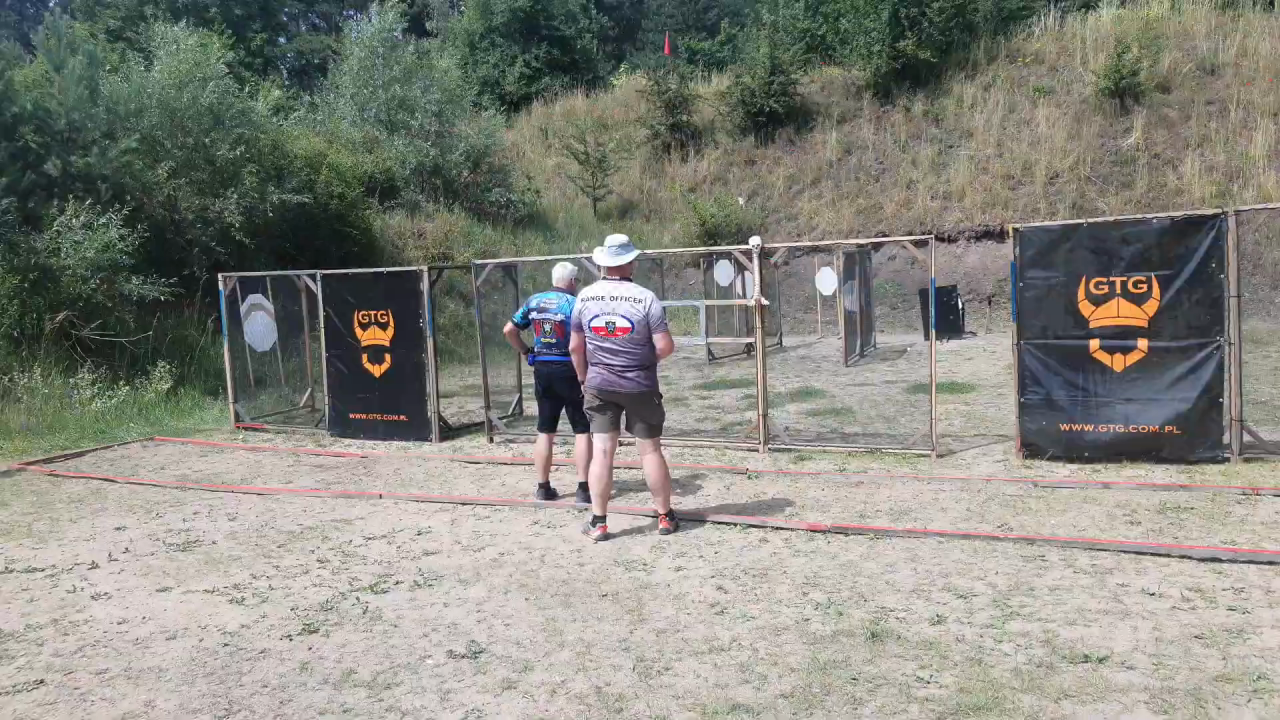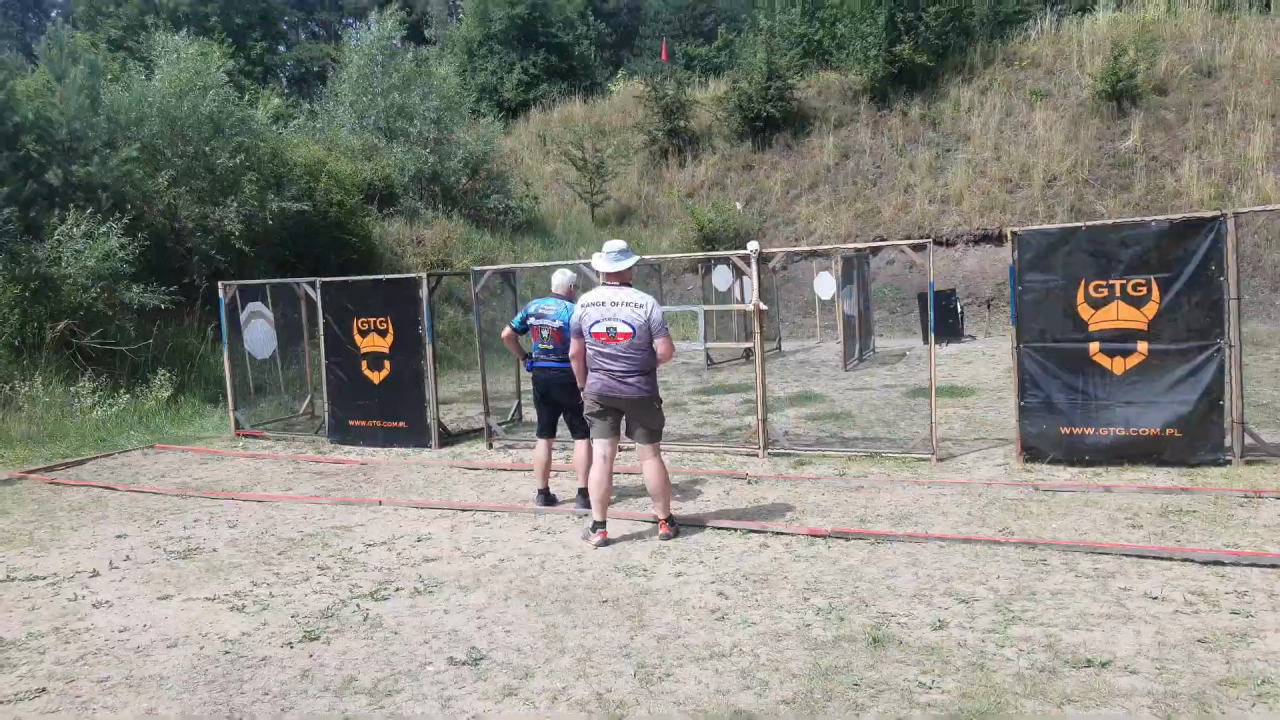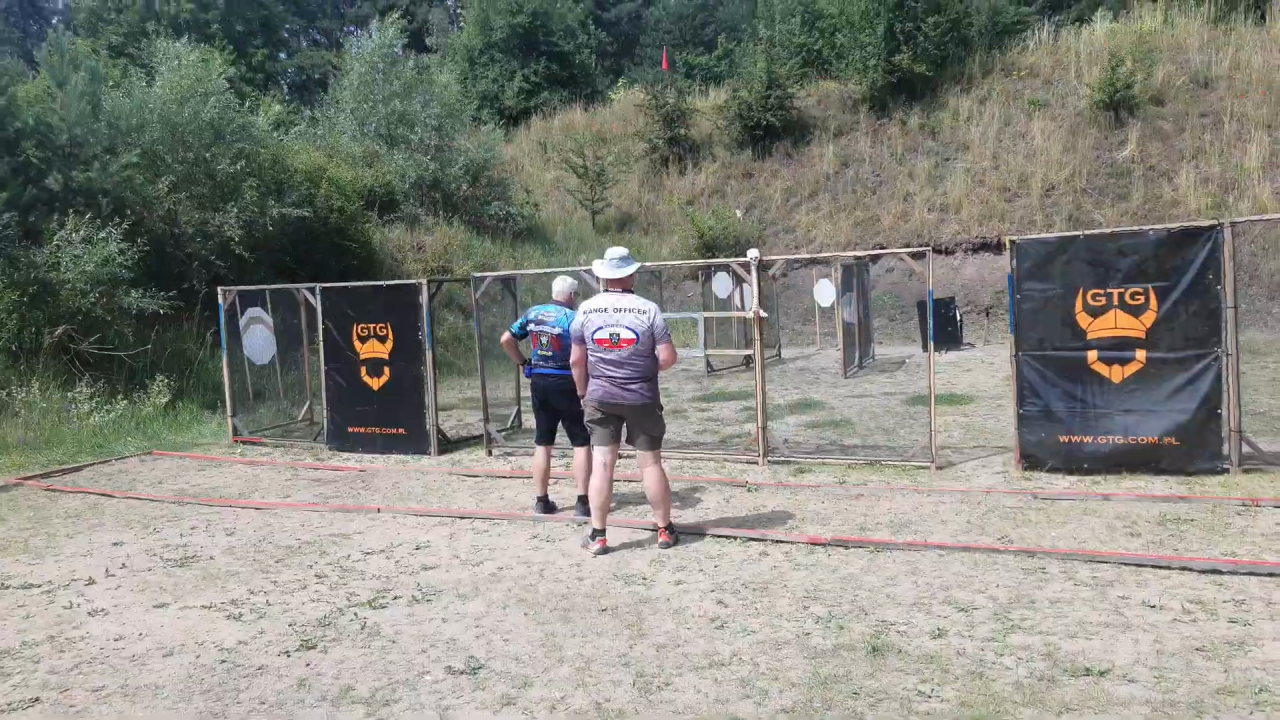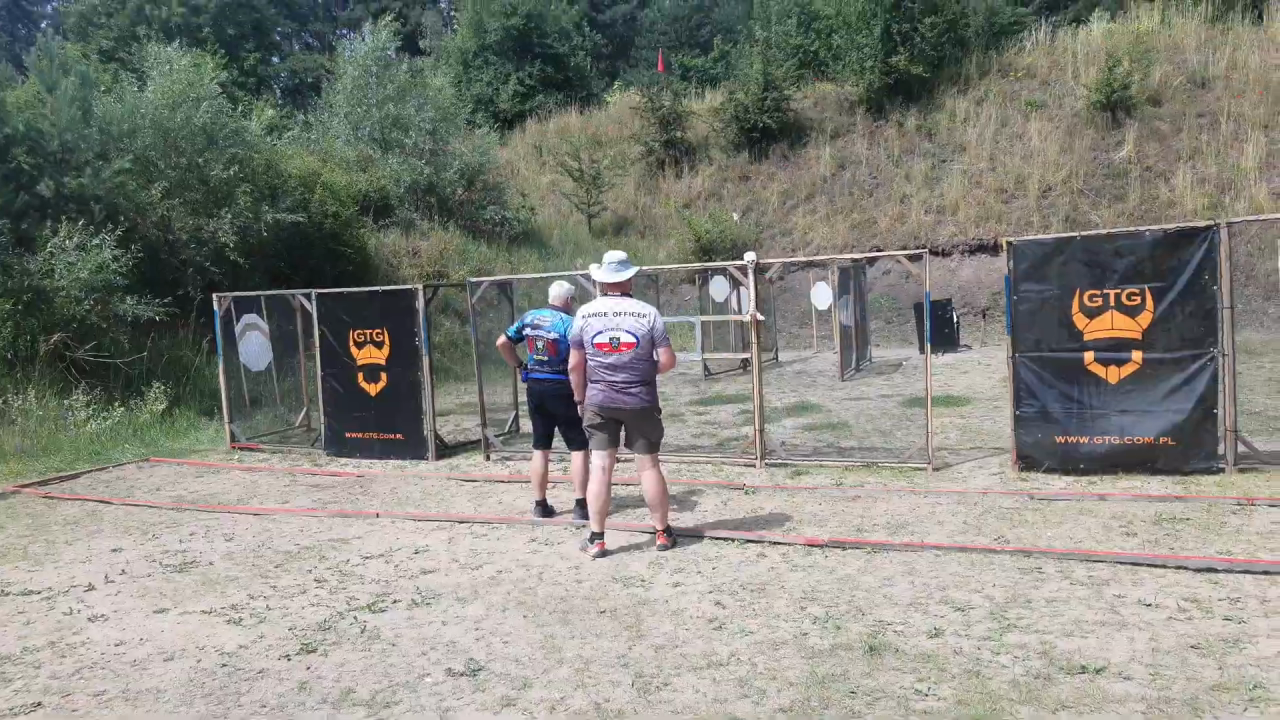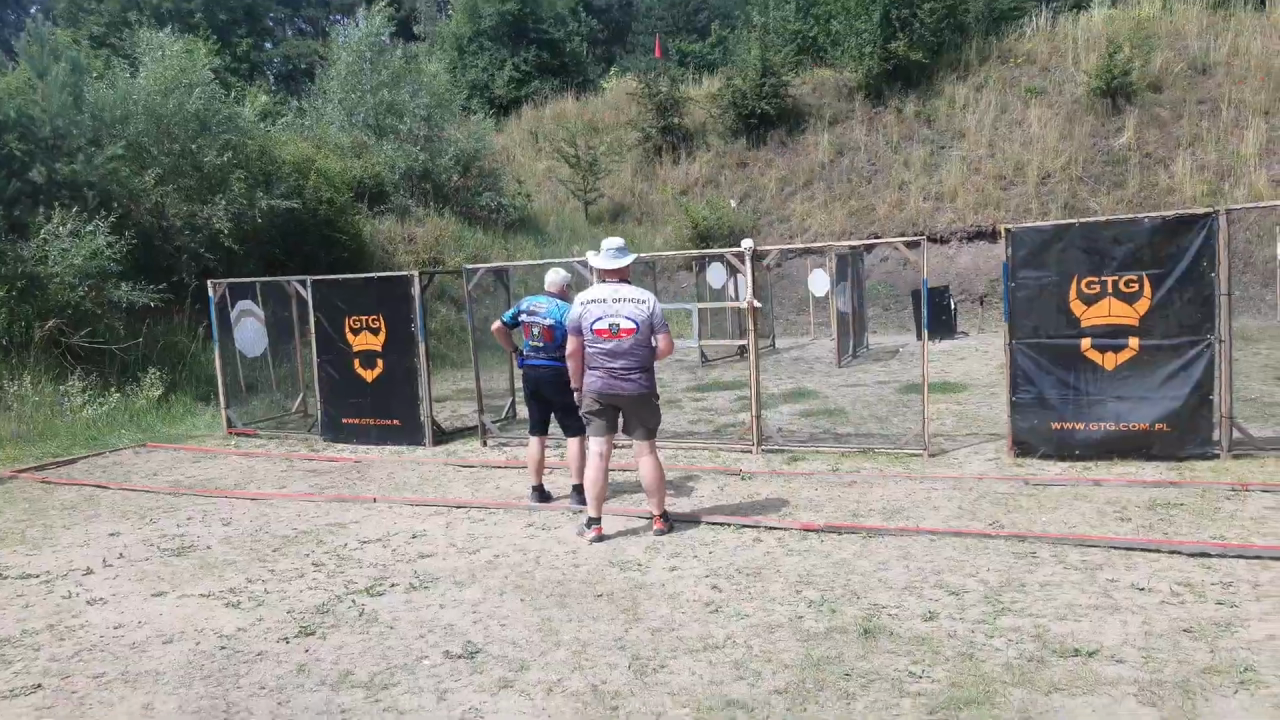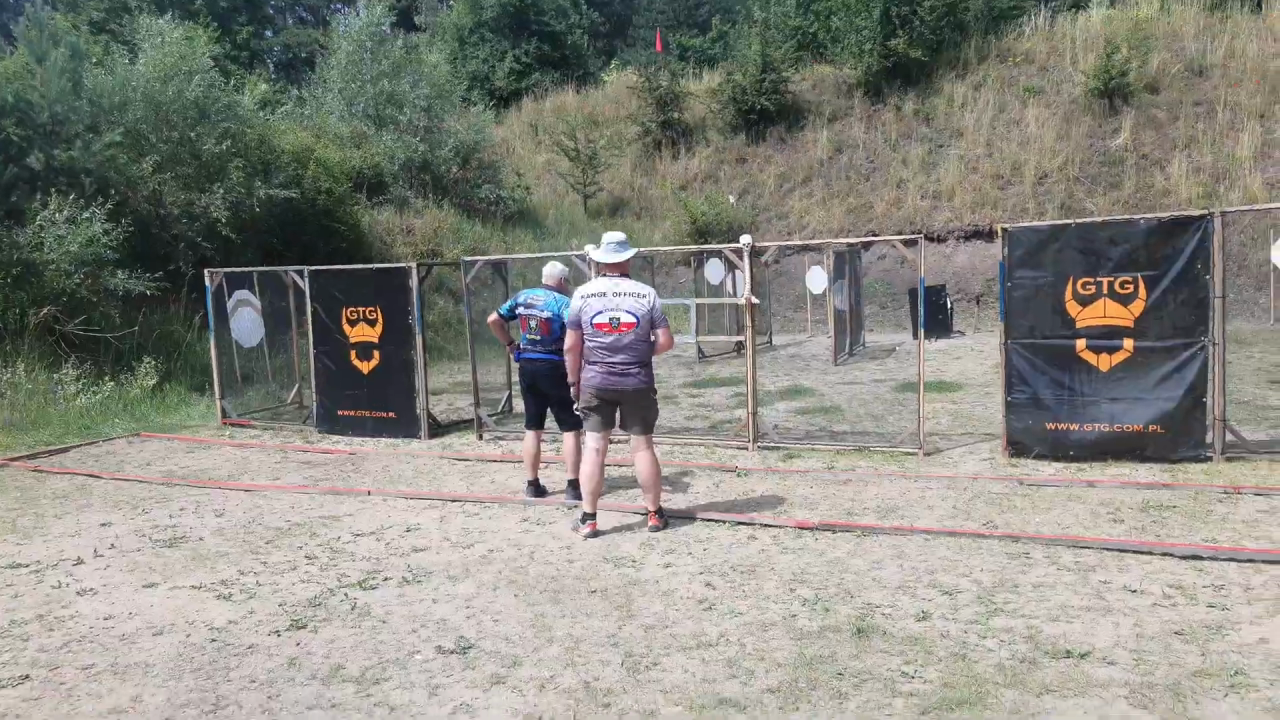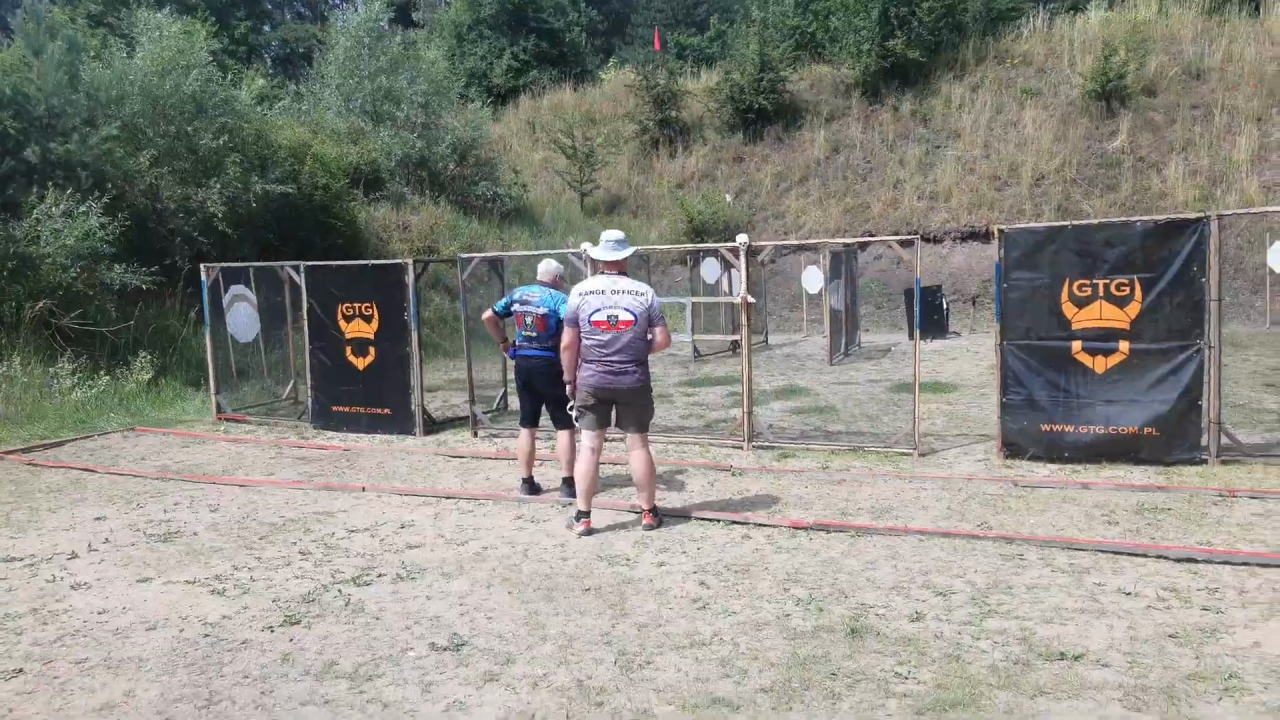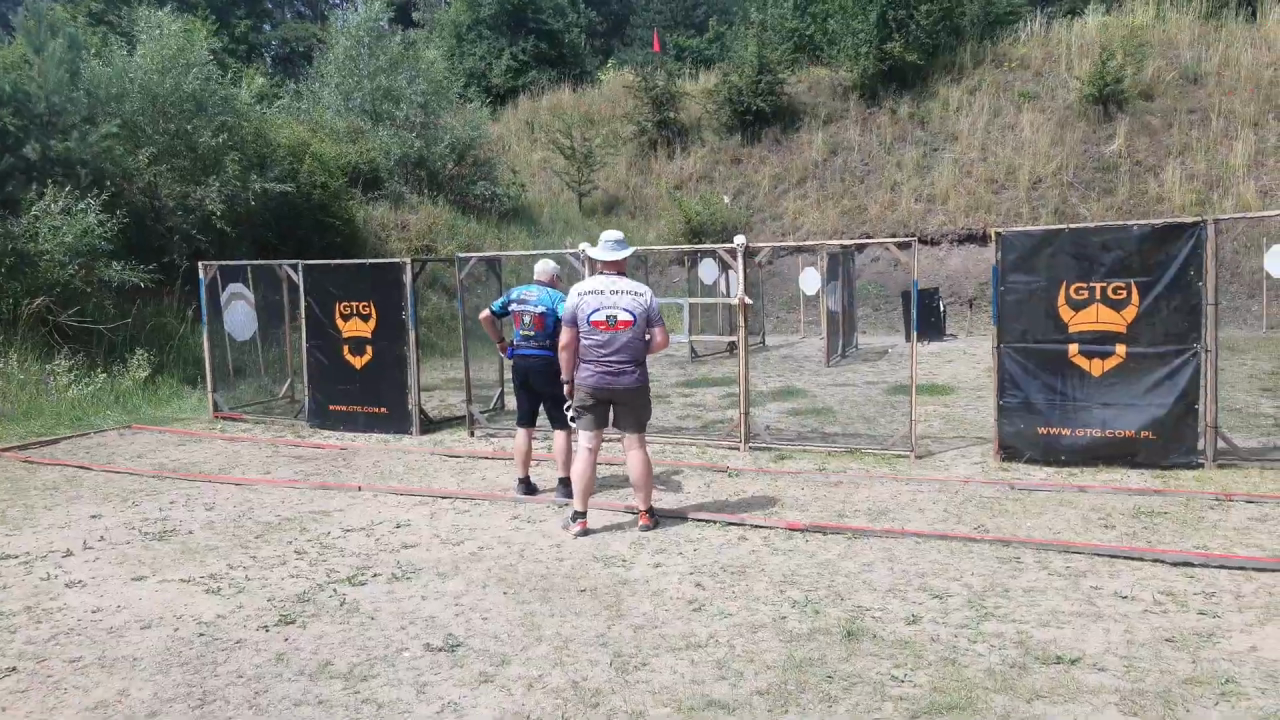
dt=0.1s
person 1, frame 1
left shoulder: (585, 297)
right shoulder: (645, 297)
left elbow: (576, 347)
right elbow: (665, 347)
left wrist: (585, 379)
right wrist: (648, 357)
left hip: (600, 385)
right hip: (640, 386)
left knee: (602, 451)
right knee: (650, 450)
left ankle: (598, 522)
right ankle: (665, 516)
person 1, frame 2
left shoulder: (585, 303)
right shoulder: (645, 303)
left elbow: (575, 353)
right elbow: (665, 352)
left wrist: (584, 385)
right wrist: (647, 361)
left hip: (600, 391)
right hip: (640, 391)
left knee: (602, 457)
right knee: (650, 455)
left ankle: (598, 528)
right ankle: (665, 522)
person 1, frame 3
left shoulder: (586, 309)
right shoulder: (648, 309)
left elbow: (577, 360)
right elbow: (668, 357)
left wrist: (583, 392)
left hip: (601, 397)
right hip: (642, 397)
left knee: (602, 464)
right knee: (651, 463)
left ankle: (597, 536)
right ankle: (665, 530)
person 1, frame 4
left shoulder: (585, 314)
right shoulder: (647, 313)
left elbow: (575, 366)
right elbow: (667, 361)
left wrist: (581, 398)
left hip: (599, 402)
right hip: (641, 401)
left knee: (600, 468)
right knee: (648, 466)
left ankle: (596, 539)
right ankle: (663, 533)
person 1, frame 5
left shoulder: (583, 301)
right shoulder: (646, 299)
left elbow: (573, 352)
right elbow: (665, 347)
left wrist: (577, 386)
left hip: (597, 387)
right hip: (639, 388)
left knee: (597, 453)
right knee: (646, 452)
left ankle: (593, 524)
right ankle: (659, 518)
person 1, frame 6
left shoulder: (583, 294)
right shoulder: (646, 294)
left elbow: (571, 346)
right elbow: (665, 342)
left wrist: (574, 380)
left hip: (596, 382)
right hip: (637, 383)
left knee: (594, 448)
right knee: (642, 447)
left ankle: (588, 519)
right ankle: (655, 514)
person 1, frame 7
left shoulder: (580, 291)
right shoulder: (644, 292)
left elbow: (568, 344)
right elbow: (662, 340)
left wrist: (570, 379)
left hip: (592, 381)
right hip: (633, 381)
left knee: (589, 447)
right knee: (638, 446)
left ankle: (582, 517)
right ankle: (649, 513)
person 1, frame 8
left shoulder: (579, 291)
right shoulder: (643, 293)
left elbow: (566, 344)
right elbow: (661, 341)
left wrist: (567, 379)
left hip: (590, 381)
right hip: (631, 382)
left knee: (586, 447)
right knee: (635, 446)
left ankle: (578, 518)
right ankle: (645, 514)
person 2, frame 1
left shoulder: (533, 301)
right shoulder: (574, 303)
left elbow: (509, 330)
left wrist: (526, 352)
left hip: (542, 370)
right hip: (569, 370)
left knee: (545, 431)
right knee: (583, 430)
left ankle: (543, 487)
right ankle: (584, 489)
person 2, frame 2
left shoulder: (532, 307)
right shoulder: (572, 310)
left elbow: (507, 335)
left wrist: (525, 357)
left hip: (540, 376)
right hip: (567, 377)
left knee: (544, 437)
right knee: (582, 436)
left ankle: (542, 494)
right ankle: (583, 494)
person 2, frame 3
left shoulder: (532, 313)
right shoulder: (572, 318)
left elbow: (506, 340)
left wrist: (523, 363)
left hip: (539, 382)
right hip: (565, 383)
left knee: (543, 444)
right knee: (581, 443)
left ankle: (541, 501)
right ankle: (583, 502)
person 2, frame 4
left shoulder: (528, 317)
right shoulder: (568, 322)
left elbow: (502, 343)
left wrist: (520, 365)
left hip: (535, 387)
right hip: (561, 388)
left knee: (540, 448)
right knee: (578, 448)
left ankle: (540, 505)
right ankle: (581, 506)
person 2, frame 5
left shoulder: (524, 304)
right shoulder: (564, 309)
left elbow: (497, 328)
left wrist: (515, 350)
left hip: (530, 373)
right hip: (556, 374)
left knee: (536, 434)
right knee: (575, 434)
left ankle: (537, 490)
right ankle: (578, 492)
person 2, frame 6
left shoulder: (521, 297)
right shoulder: (562, 302)
left elbow: (493, 320)
left wrist: (509, 343)
left hip: (527, 367)
right hip: (553, 368)
left knee: (532, 428)
right knee: (571, 428)
left ankle: (532, 485)
right ankle: (573, 487)
person 2, frame 7
left shoulder: (517, 294)
right shoulder: (558, 298)
left elbow: (488, 317)
left wrist: (503, 341)
left hip: (523, 364)
right hip: (549, 365)
left knee: (527, 426)
right knee: (565, 426)
left ankle: (527, 482)
right ankle: (568, 484)
person 2, frame 8
left shoulder: (514, 294)
right shoulder: (556, 297)
left elbow: (485, 316)
left wrist: (499, 341)
left hip: (520, 364)
right hip: (547, 364)
left knee: (524, 425)
right knee: (561, 426)
left ankle: (523, 482)
right ankle: (564, 485)
